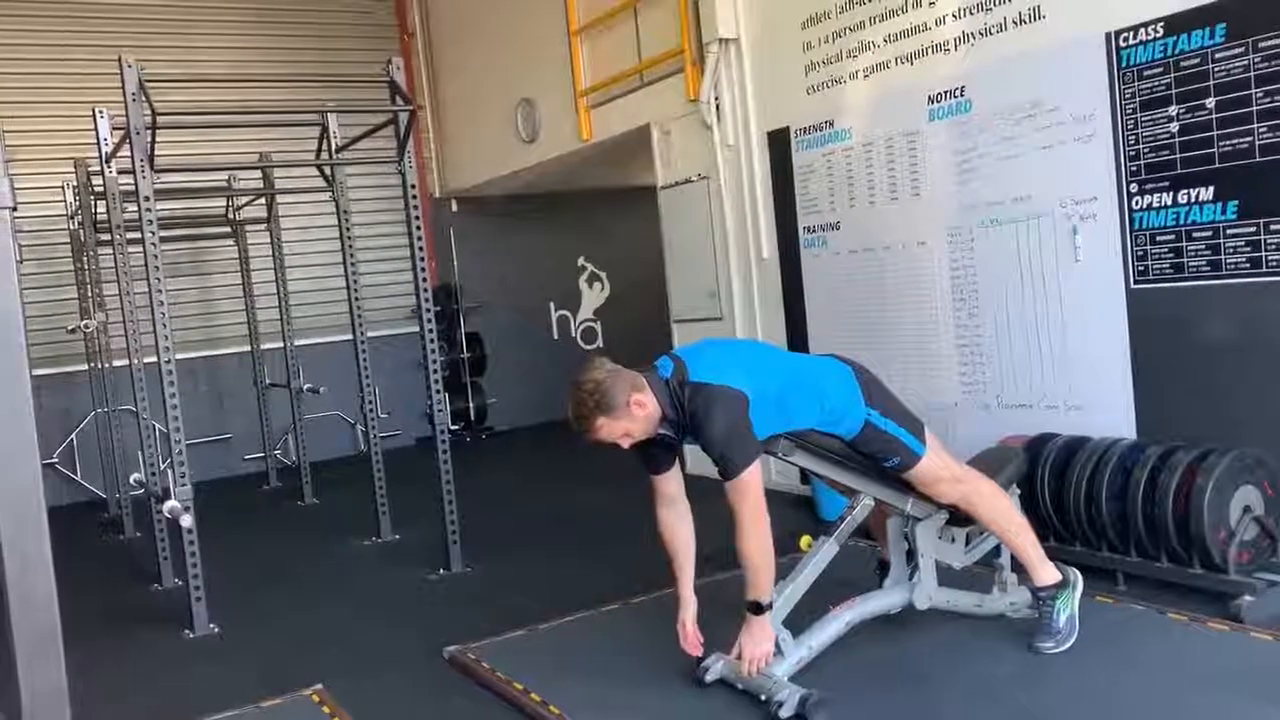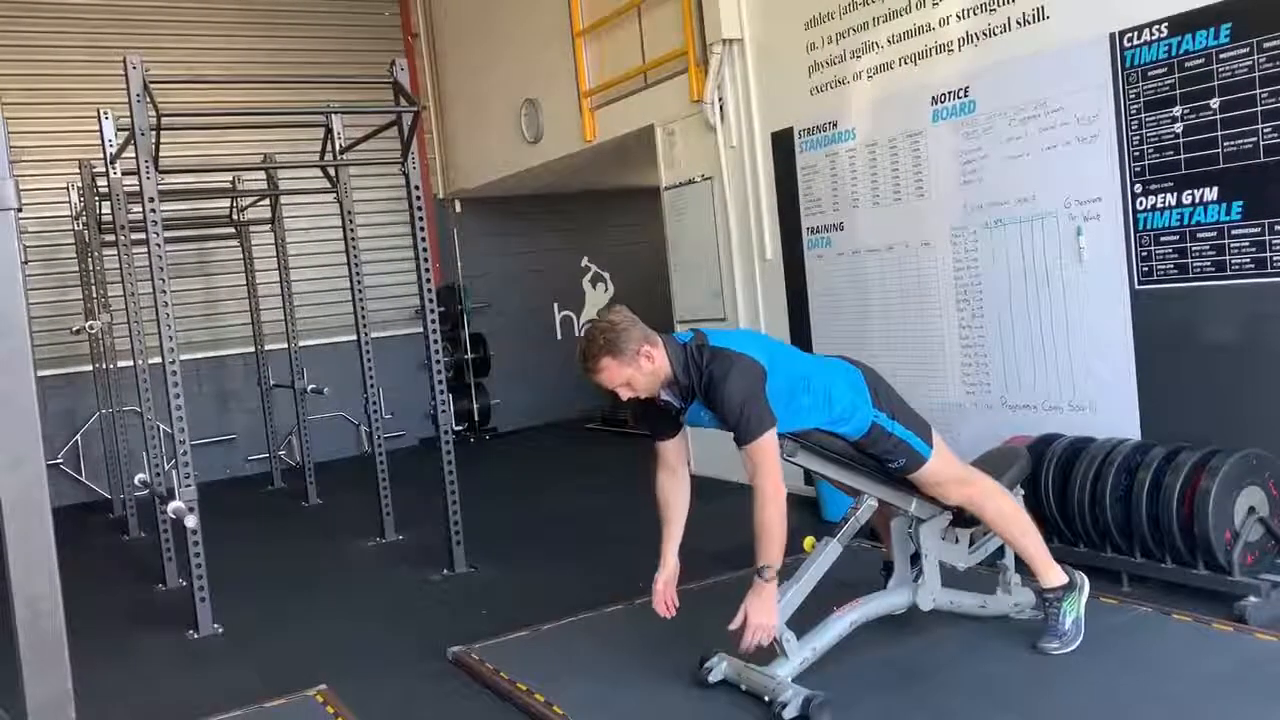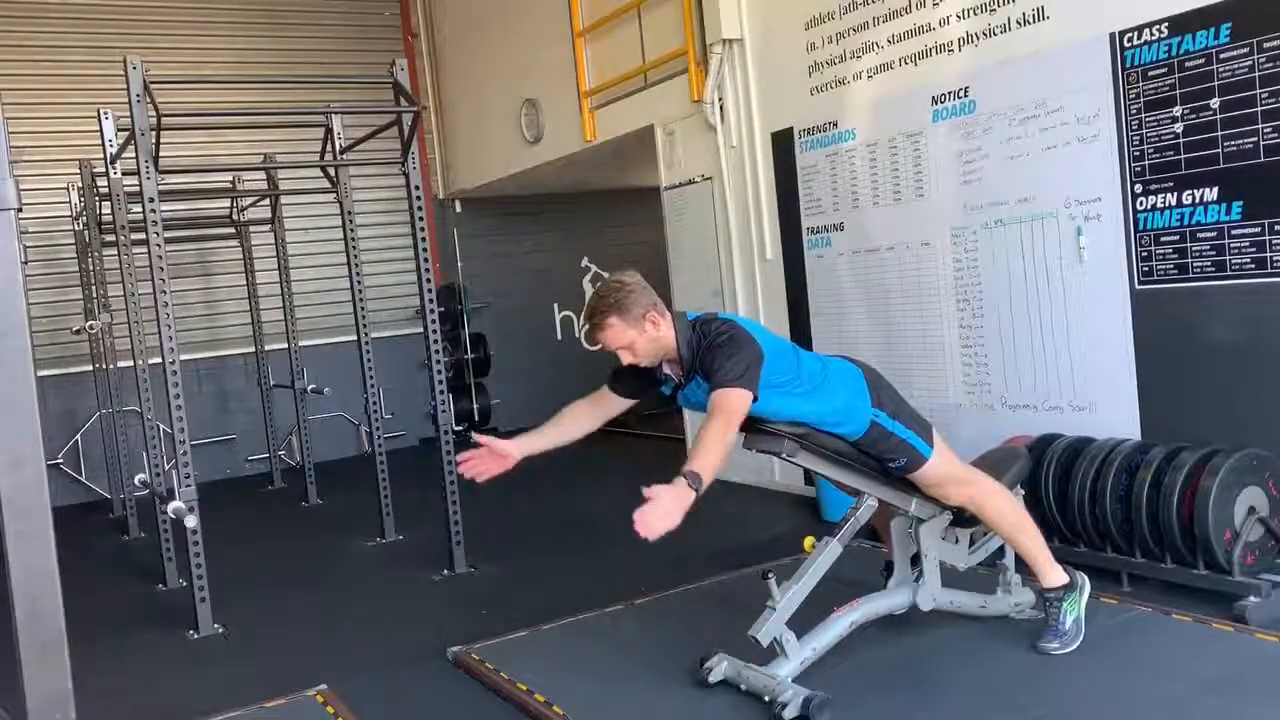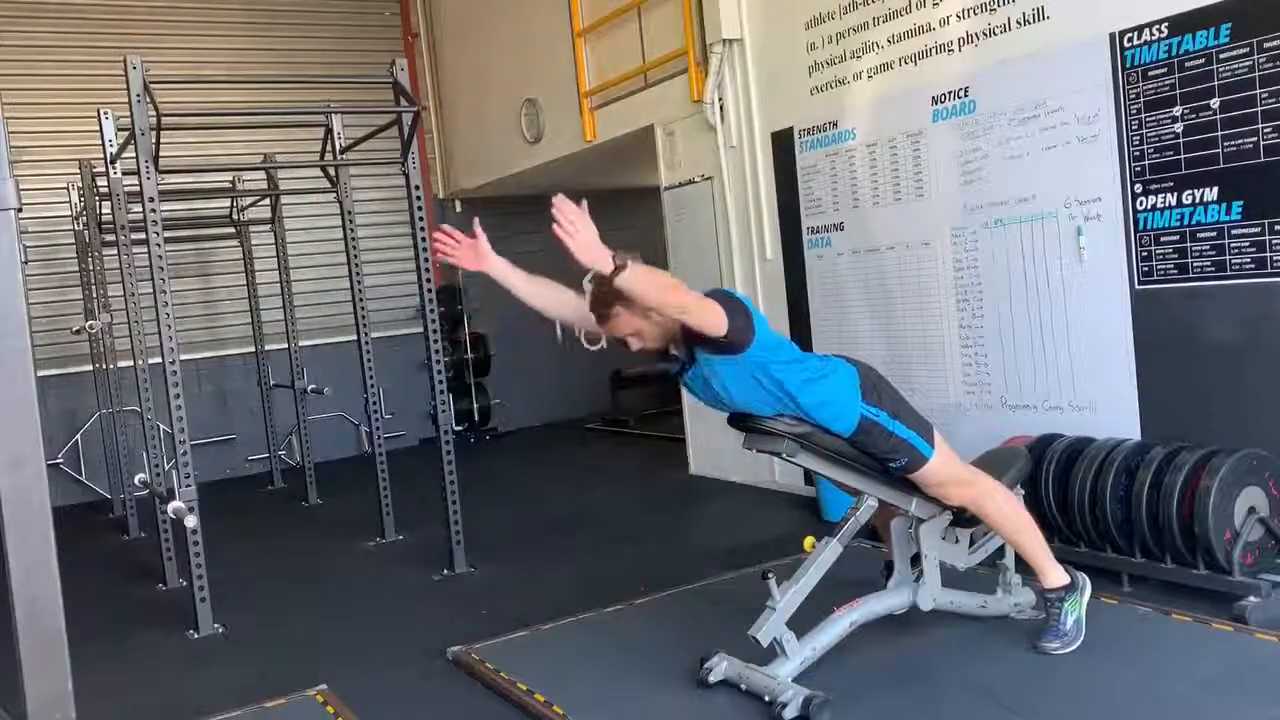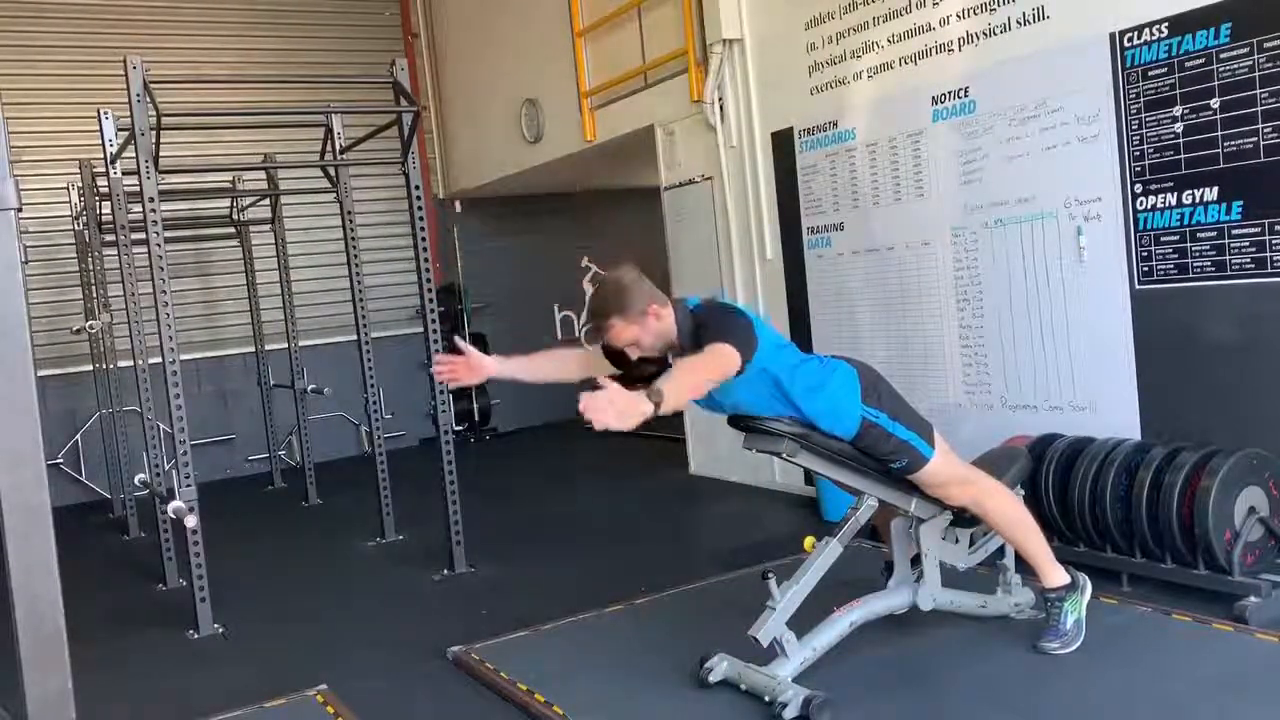
dt=1s
person 1, frame 1
left shoulder: (712, 407)
right shoulder: (649, 402)
left elbow: (751, 518)
right elbow: (671, 504)
left wrist: (758, 617)
right wrist: (687, 597)
left hip: (844, 398)
right hip: (810, 411)
left knee: (947, 482)
left ankle: (1052, 583)
person 1, frame 2
left shoulder: (726, 373)
right shoulder: (656, 386)
left elbow: (769, 485)
right elbow: (672, 469)
left wrist: (766, 585)
right wrist: (669, 560)
left hip: (853, 401)
right hip: (815, 419)
left knee: (954, 485)
left ankle: (1059, 585)
person 1, frame 3
left shoulder: (725, 342)
right shoulder: (654, 364)
left elbow: (725, 422)
right elbow: (593, 407)
left wrist: (684, 489)
right wrist: (519, 447)
left hip: (857, 402)
right hip: (815, 423)
left knee: (956, 486)
left ankle: (1060, 586)
right ankle: (913, 573)
person 1, frame 4
left shoulder: (722, 312)
right shoulder: (665, 330)
left elbow: (679, 299)
right elbow: (568, 307)
left wrist: (606, 263)
right wrist: (493, 265)
left hip: (853, 400)
right hip: (820, 423)
left knee: (957, 485)
left ankle: (1061, 585)
person 1, frame 5
left shoulder: (720, 322)
right shoulder: (649, 340)
left elbow: (706, 370)
right elbow: (575, 361)
left wrist: (642, 403)
right wrist: (493, 365)
left hip: (853, 403)
right hip: (819, 423)
left knee: (957, 485)
left ankle: (1062, 587)
right ankle: (915, 569)
